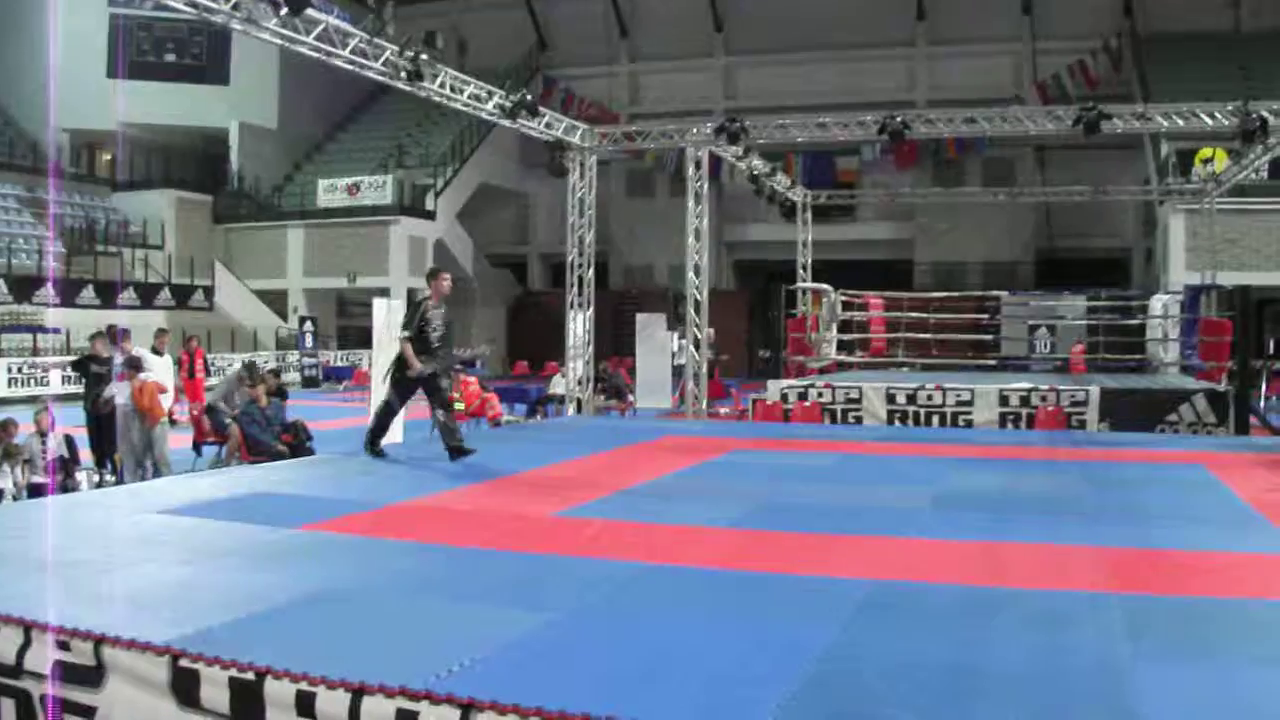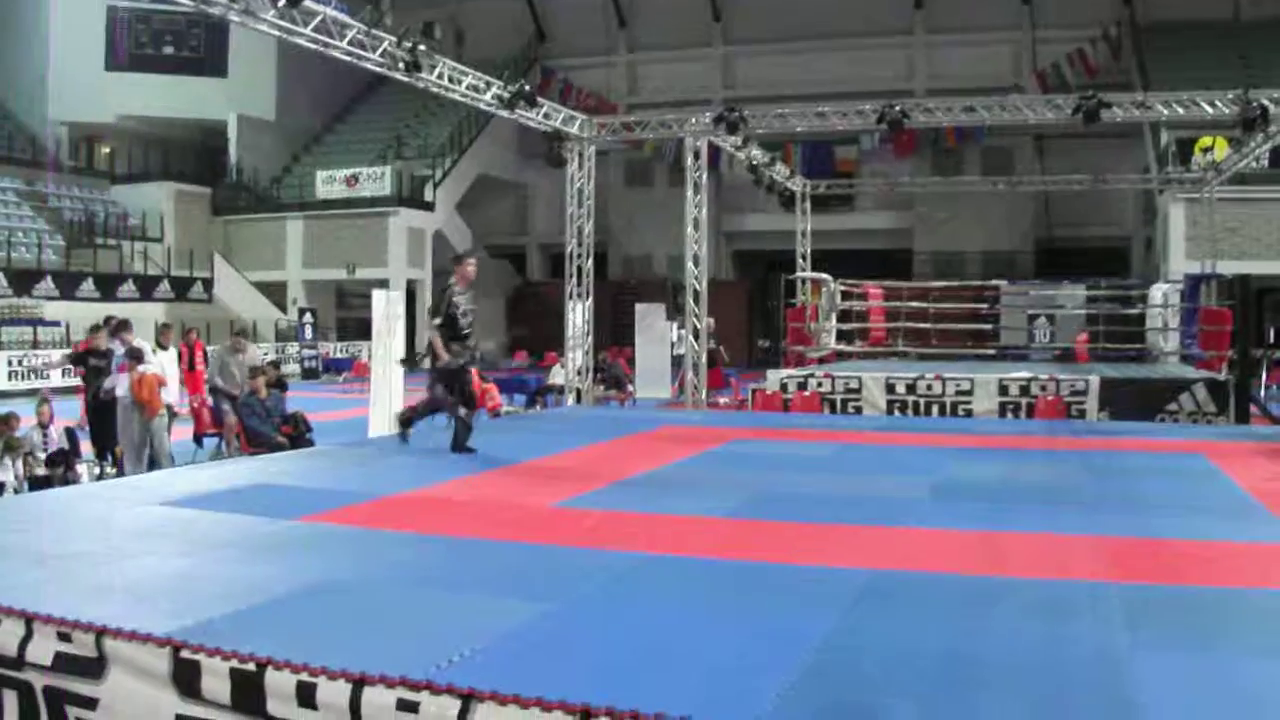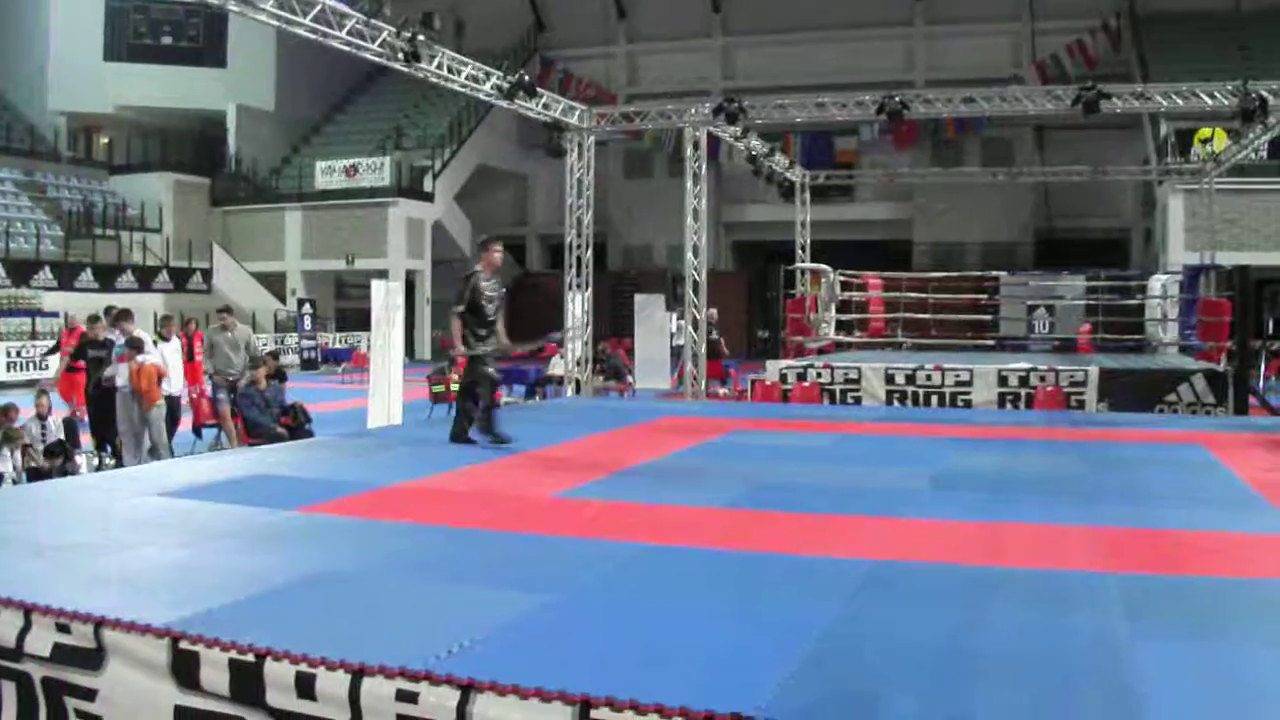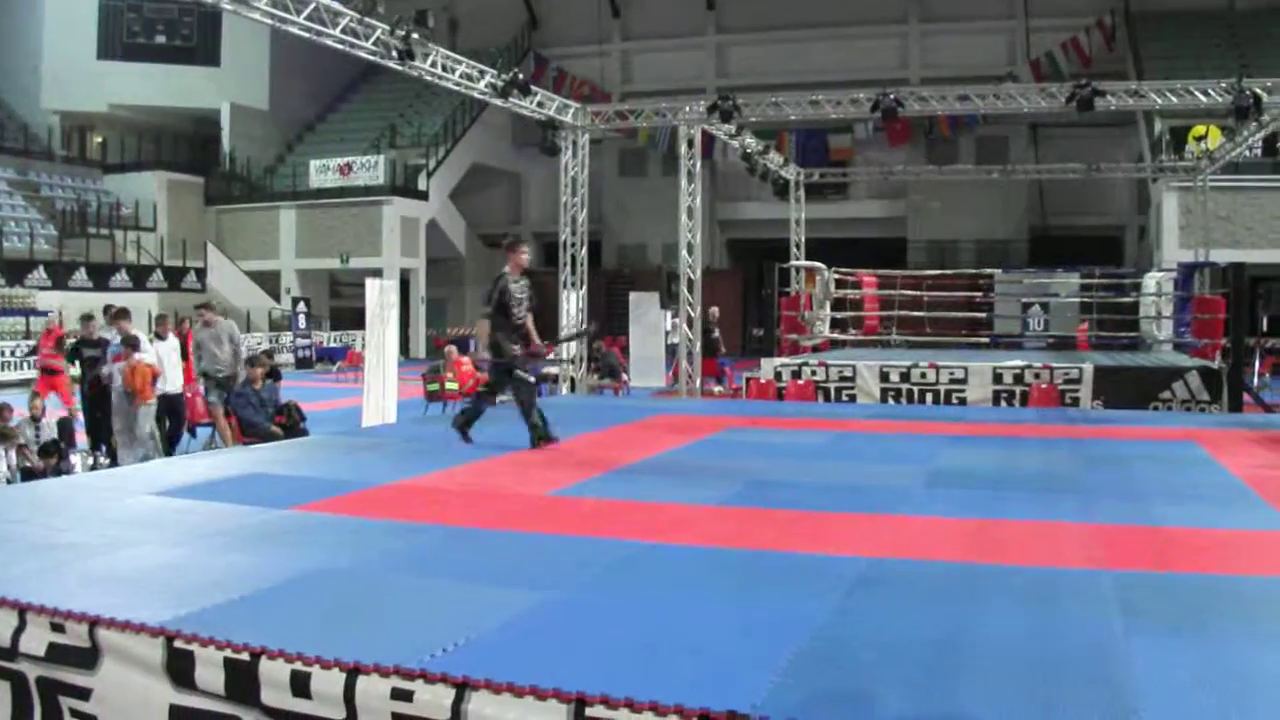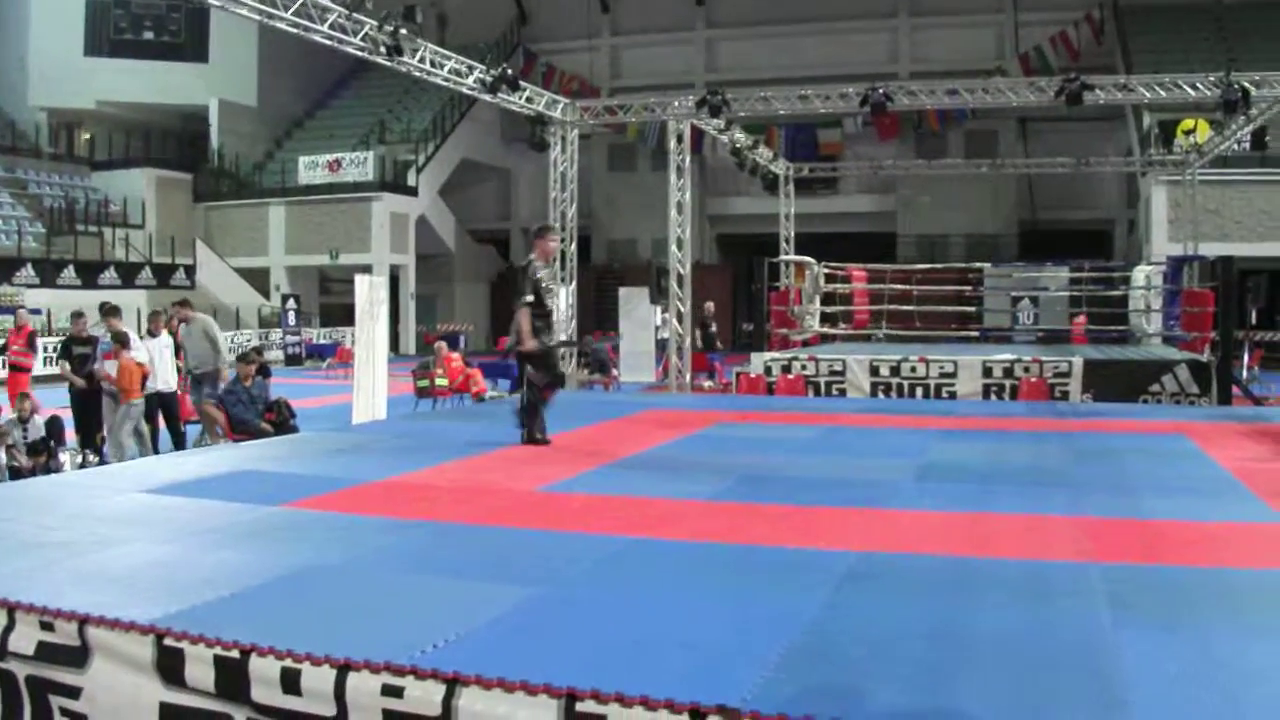
dt=0.2s
person 1, frame 1
left shoulder: (442, 308)
right shoulder: (420, 307)
right elbow: (405, 338)
right wrist: (414, 363)
left hip: (431, 364)
right hip: (411, 365)
left knee: (443, 402)
right knee: (392, 404)
left ankle: (454, 446)
right ankle: (372, 442)
person 1, frame 2
left shoulder: (469, 293)
right shoulder: (447, 293)
right elbow: (434, 327)
right wrist: (442, 354)
left hip: (461, 354)
right hip: (445, 353)
left knee: (467, 397)
right knee: (441, 399)
left ankle: (460, 441)
right ankle: (406, 418)
person 1, frame 3
left shoulder: (496, 280)
right shoulder: (472, 279)
right elbow: (457, 314)
left wrist: (502, 337)
right wrist: (458, 344)
left hip: (488, 340)
right hip: (473, 340)
left knee: (470, 387)
right knee: (489, 381)
left ankle: (458, 432)
right ankle: (488, 429)
person 1, frame 4
left shoulder: (524, 282)
right shoulder: (501, 282)
right elbow: (486, 317)
left wrist: (534, 339)
right wrist: (483, 348)
left hip: (516, 343)
right hip: (503, 343)
left knee: (493, 388)
right knee: (525, 385)
left ankle: (463, 421)
right ankle: (539, 434)
person 1, frame 5
left shoulder: (546, 268)
right shoulder: (530, 269)
right elbow: (523, 306)
right wrist: (527, 338)
left hip: (544, 334)
right hip: (532, 336)
left knee: (553, 379)
right knee: (534, 383)
left ankle: (527, 417)
right ankle: (532, 432)
